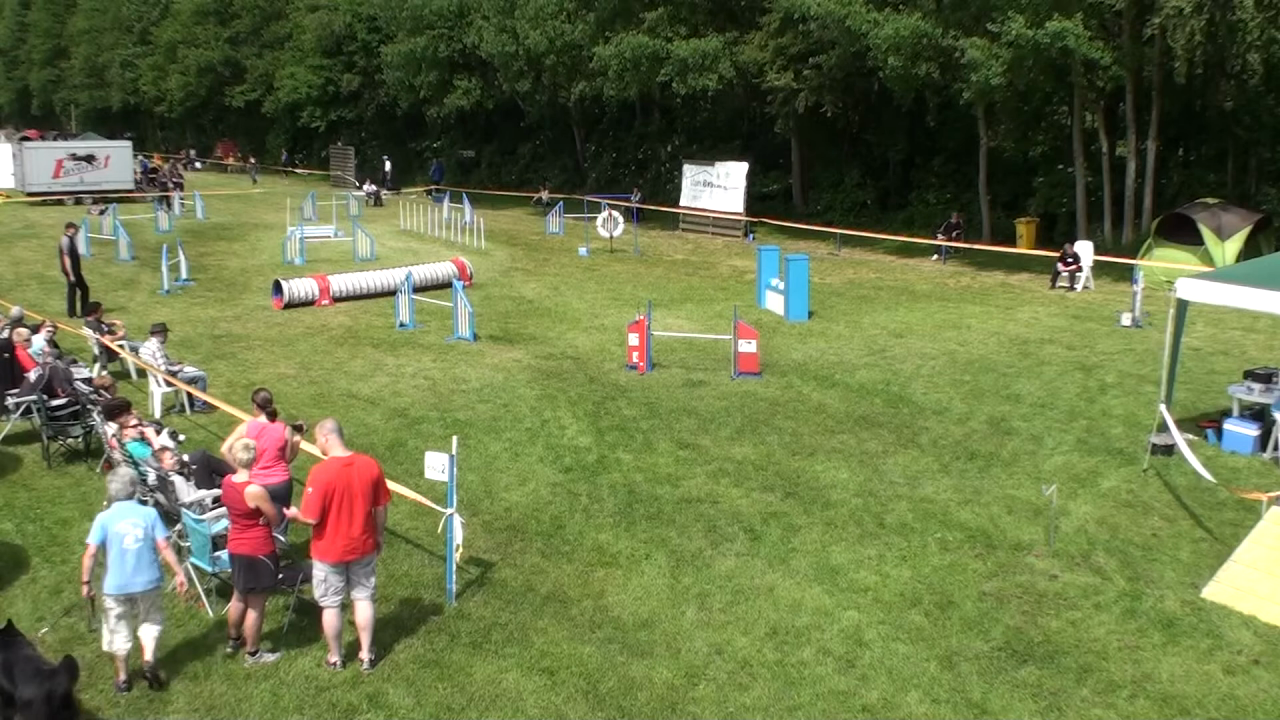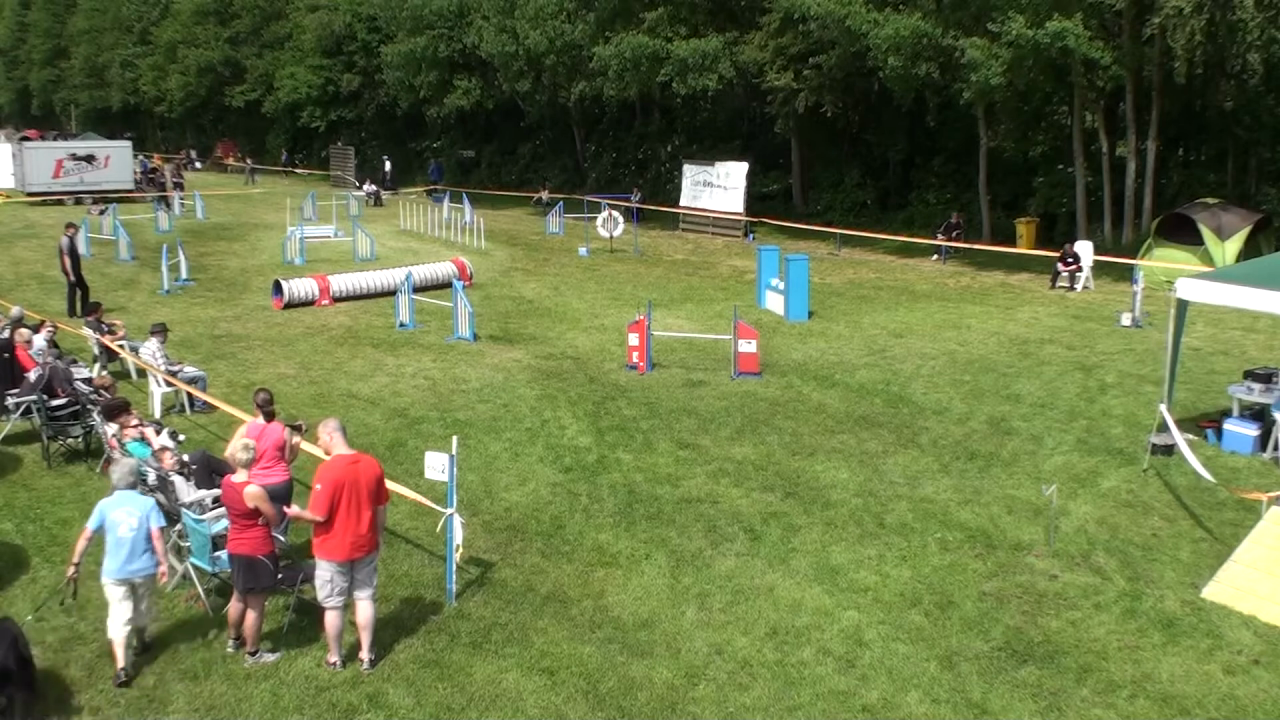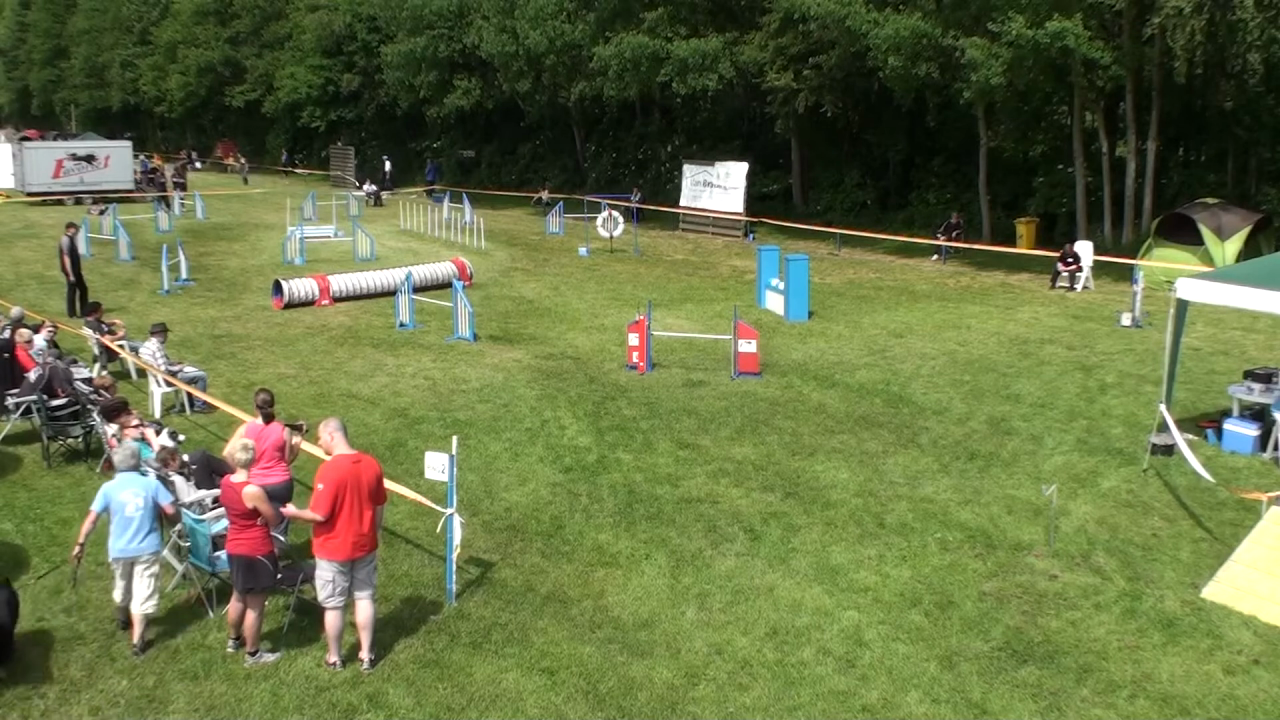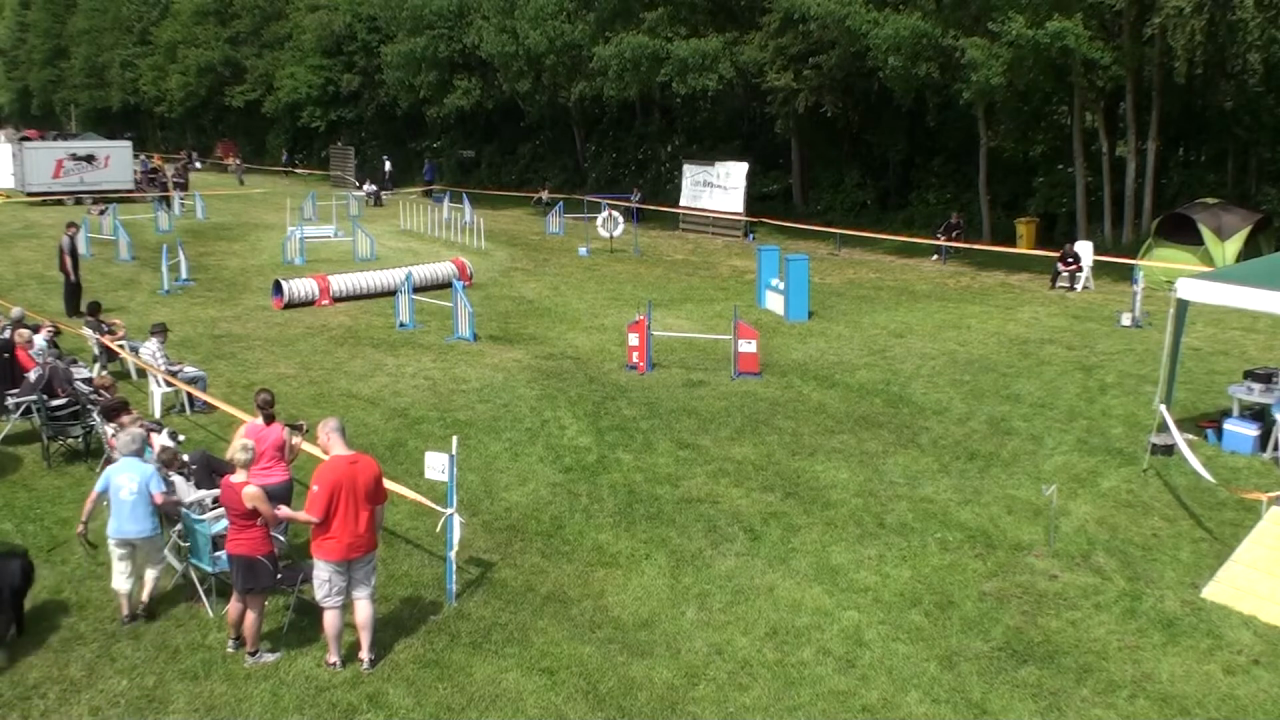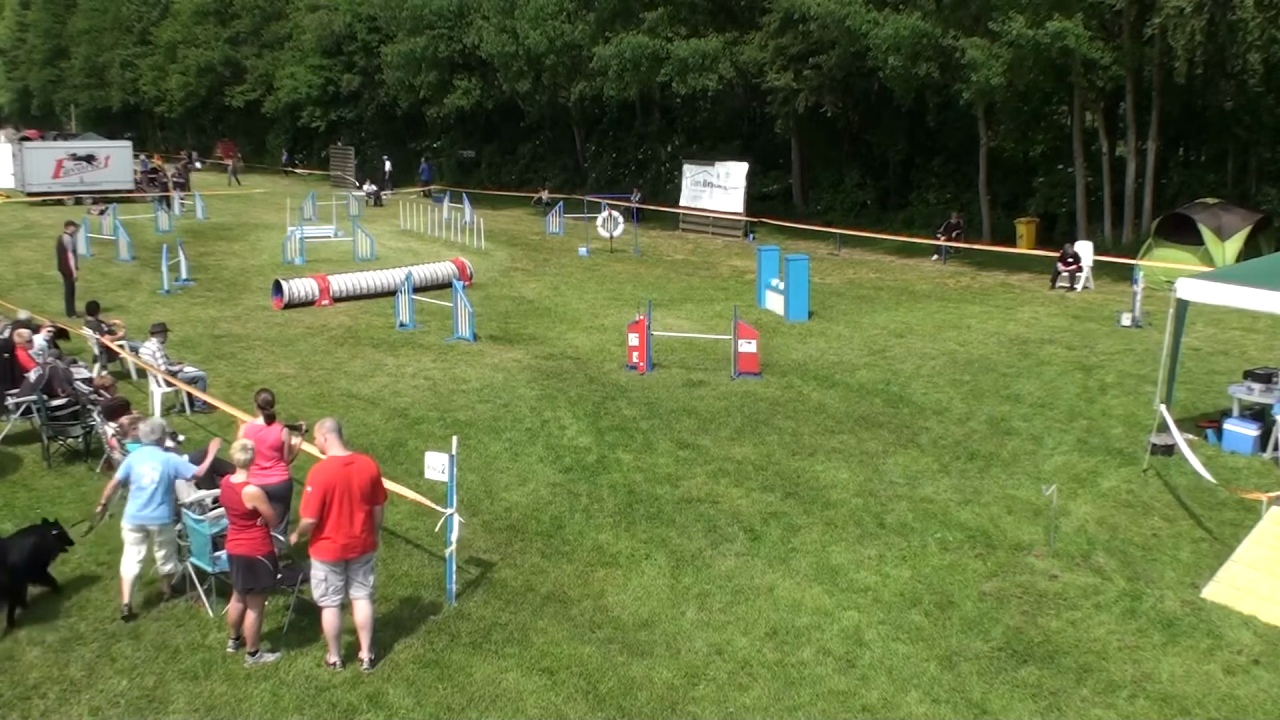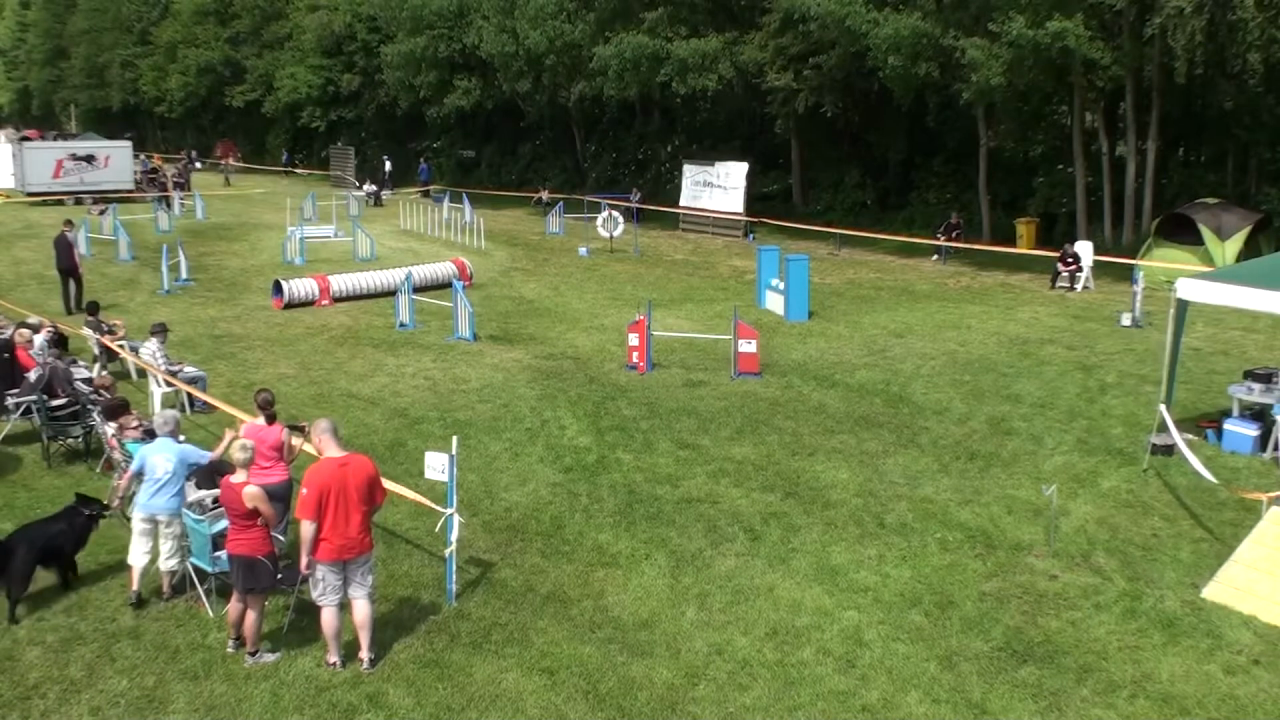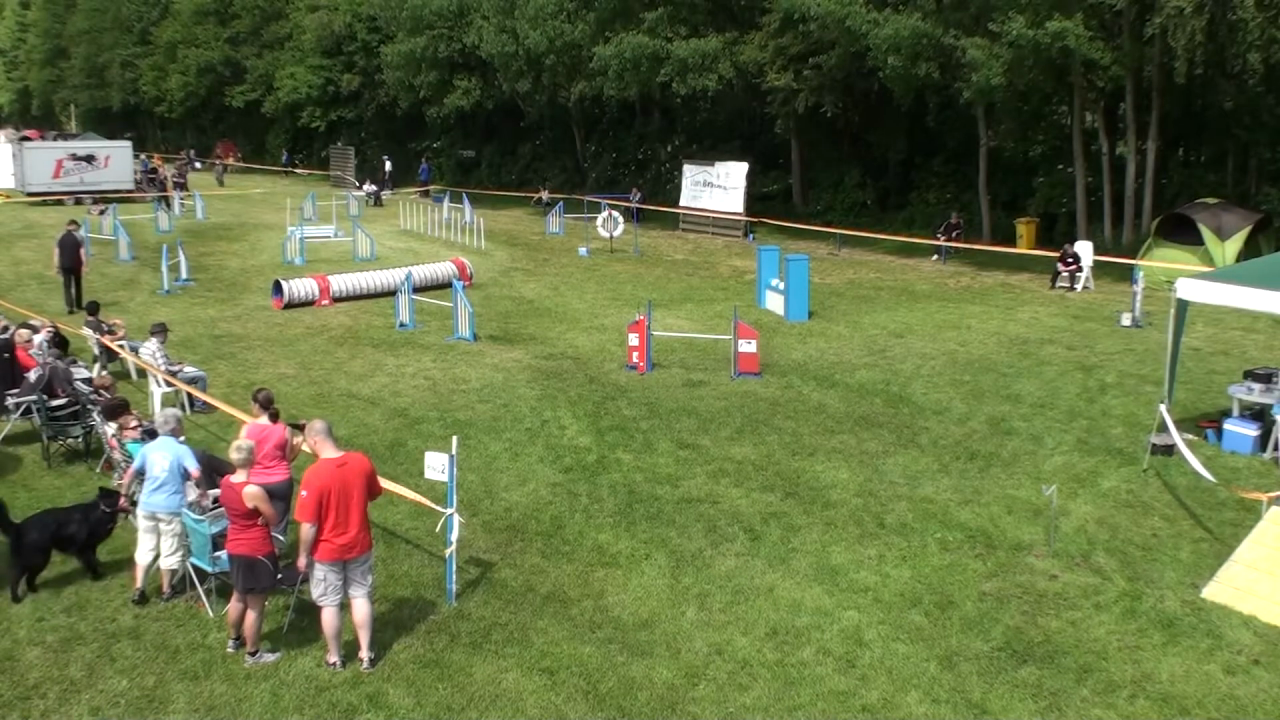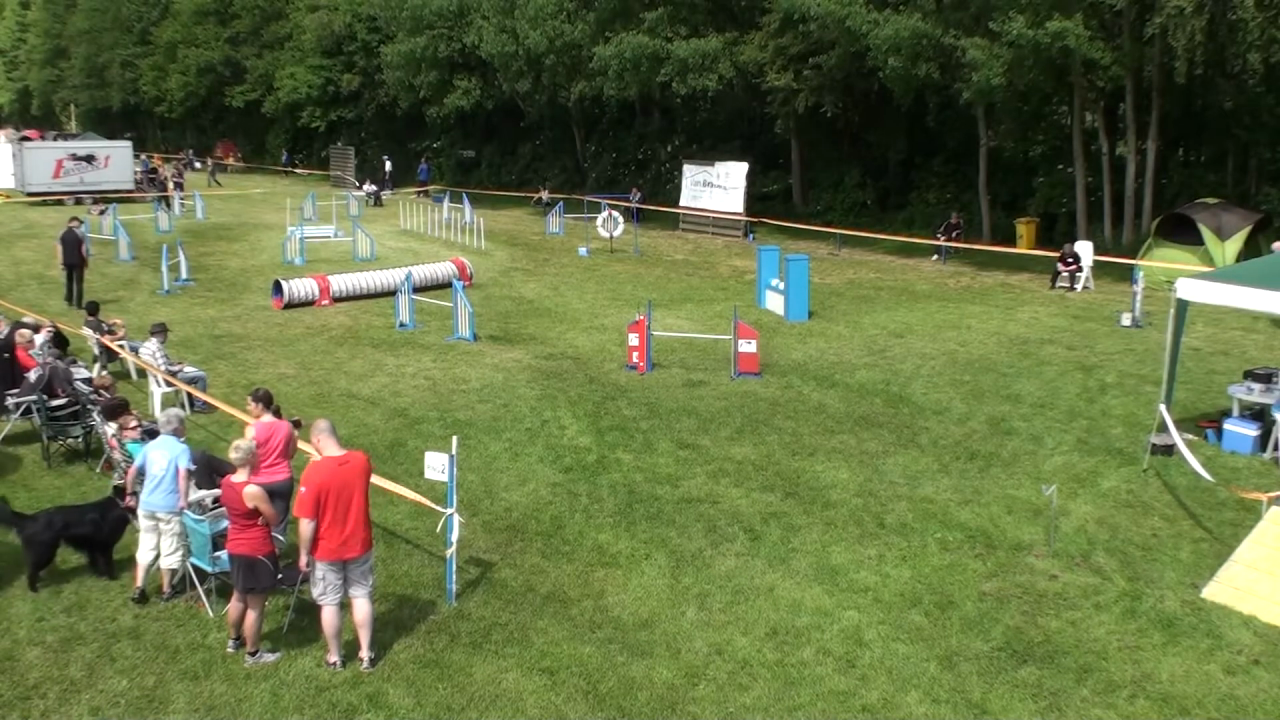
dt=0.4s
person 1, frame 1
left shoulder: (320, 472)
right shoulder: (370, 465)
left elbow: (311, 518)
right elbow: (381, 507)
left wrist: (295, 515)
right wrist: (379, 536)
left hip: (330, 550)
right hip: (363, 546)
left knee: (330, 604)
right knee: (363, 599)
left ankle: (335, 657)
right ankle: (366, 655)
person 1, frame 2
left shoulder: (328, 469)
right shoulder: (372, 464)
left elbow: (319, 515)
right elbow: (381, 507)
left wrist: (298, 514)
right wrist: (377, 536)
left hip: (333, 549)
right hip: (365, 545)
left knee: (332, 605)
right knee: (365, 598)
left ankle: (335, 657)
right ankle: (366, 655)
person 1, frame 3
left shoulder: (330, 469)
right shoulder: (371, 464)
left elbow: (320, 515)
right elbow: (378, 507)
left wrist: (295, 513)
left hip: (334, 548)
right hip: (364, 545)
left knee: (333, 604)
right knee: (364, 597)
left ankle: (334, 657)
right ankle: (366, 655)
person 1, frame 4
left shoulder: (326, 471)
right shoulder: (370, 464)
left elbow: (315, 517)
right elbow: (379, 507)
left wrist: (290, 515)
right wrist: (374, 535)
left hip: (332, 549)
right hip: (363, 545)
left knee: (332, 604)
right knee: (363, 598)
left ankle: (334, 657)
right ankle: (366, 655)
person 1, frame 5
left shoulder: (320, 472)
right shoulder: (369, 465)
left elbow: (311, 519)
right elbow: (378, 507)
left wrist: (297, 535)
right wrist: (374, 536)
left hip: (328, 549)
right hip: (362, 545)
left knee: (330, 604)
right knee: (362, 598)
left ankle: (334, 657)
right ankle: (366, 655)
person 1, frame 6
left shoulder: (315, 473)
right shoulder: (365, 464)
left elbow: (308, 521)
right elbow: (377, 503)
left wrist: (304, 555)
left hip: (327, 550)
right hip: (360, 545)
left knee: (329, 603)
right knee: (361, 598)
left ankle: (334, 657)
right ankle: (366, 655)
person 1, frame 7
left shoulder: (314, 475)
right shoulder: (362, 462)
left elbow: (309, 524)
right elbow: (375, 493)
left wrist: (303, 555)
left hip: (327, 551)
right hip: (359, 544)
left knee: (329, 604)
right knee: (360, 597)
left ankle: (335, 657)
right ankle: (366, 654)
person 1, frame 8
left shoulder: (314, 472)
right shoulder: (362, 461)
left elbow: (307, 520)
left wrist: (304, 552)
left hip: (327, 550)
right hip: (360, 545)
left knee: (329, 602)
right knee: (361, 596)
left ankle: (335, 657)
right ankle: (366, 654)
person 2, frame 1
left shoulder: (227, 482)
right shoulder: (255, 490)
right elbow: (276, 519)
left hip: (236, 547)
right hip: (257, 552)
left knee: (239, 597)
right knee: (256, 606)
left ankle: (233, 640)
right ankle: (252, 654)
person 2, frame 2
left shoulder: (226, 482)
right shoulder: (254, 490)
right elbow: (275, 519)
left hip: (235, 547)
right hip: (256, 552)
left knee: (239, 597)
right knee: (255, 606)
left ankle: (233, 640)
right ankle: (252, 654)
person 2, frame 3
left shoulder: (225, 482)
right shoulder: (253, 490)
right elbow: (274, 519)
left hip: (234, 547)
right hip: (256, 552)
left knee: (238, 596)
right knee: (255, 606)
left ankle: (233, 640)
right ankle: (252, 654)
person 2, frame 4
left shoulder: (225, 482)
right shoulder: (252, 491)
right elbow: (273, 519)
left hip: (234, 547)
right hip: (255, 552)
left knee: (238, 596)
right knee: (255, 606)
left ankle: (233, 640)
right ankle: (253, 654)
person 2, frame 5
left shoulder: (225, 483)
right shoulder: (252, 491)
right elbow: (273, 520)
left hip: (234, 547)
right hip: (255, 553)
left knee: (238, 596)
right knee: (255, 605)
left ankle: (233, 640)
right ankle: (252, 654)
person 2, frame 6
left shoulder: (225, 483)
right shoulder: (253, 491)
right elbow: (274, 520)
left hip: (234, 547)
right hip: (256, 553)
left knee: (238, 596)
right knee: (255, 606)
left ankle: (234, 640)
right ankle: (253, 654)
person 2, frame 7
left shoulder: (225, 483)
right shoulder: (253, 490)
right elbow: (274, 519)
left hip: (234, 547)
right hip: (256, 552)
left knee: (239, 596)
right knee: (255, 605)
left ankle: (233, 640)
right ankle: (252, 654)
person 2, frame 8
left shoulder: (226, 482)
right shoulder: (254, 491)
right elbow: (275, 519)
left hip: (235, 547)
right hip: (256, 552)
left knee: (239, 596)
right knee: (255, 606)
left ankle: (233, 640)
right ankle: (253, 654)
person 3, frame 1
left shoulder: (104, 518)
right shoulder: (150, 514)
left elbow: (90, 553)
right elbow: (164, 546)
left wrist: (86, 582)
right wrist: (179, 573)
left hip: (116, 586)
right hip: (148, 582)
left knee: (118, 631)
right knee: (151, 621)
left ankle: (123, 678)
right ankle: (149, 663)
person 3, frame 2
left shoulder: (104, 505)
right shoulder: (148, 503)
left elbow: (86, 536)
right elbow: (156, 537)
left wrist: (74, 564)
right wrist: (163, 563)
left hip: (114, 571)
right hip: (144, 569)
left knee: (119, 617)
right knee: (142, 607)
left ankle: (122, 667)
right ankle: (140, 643)
person 3, frame 3
left shoulder: (108, 488)
right shoulder: (151, 484)
left elbow: (92, 519)
right elbow: (171, 511)
left wrist: (80, 544)
right wrist: (172, 517)
left hip: (119, 550)
right hip: (147, 549)
left knee: (122, 587)
right knee: (143, 594)
left ankle: (123, 619)
right ankle: (137, 641)
person 3, frame 4
left shoulder: (111, 470)
right shoulder: (149, 470)
left elbow: (93, 498)
right elbow: (159, 500)
left wrist: (83, 522)
left hip: (117, 532)
right hip: (145, 530)
left knee: (122, 572)
right knee: (153, 564)
left ankle: (126, 612)
right ankle: (144, 601)
person 3, frame 5
left shoulder: (132, 458)
right shoulder: (170, 460)
left elbow: (113, 484)
right elbow: (198, 472)
left wrist: (102, 505)
right wrist: (211, 453)
left hip: (133, 518)
right hip: (160, 519)
left knee: (130, 560)
right knee: (164, 556)
left ankle: (126, 603)
right ankle: (167, 590)
person 3, frame 6
left shoulder: (145, 450)
right shoulder: (184, 450)
left elbow: (128, 477)
right elbow: (213, 457)
left wrist: (118, 497)
right wrist: (227, 440)
left hip: (144, 508)
right hip: (169, 510)
left knee: (140, 549)
right knee: (168, 551)
left ankle: (134, 591)
right ankle: (167, 590)
person 3, frame 7
left shoulder: (148, 448)
right shoulder: (181, 449)
left elbow: (130, 474)
right elbow: (195, 474)
left wrist: (124, 495)
right wrist: (201, 490)
left hip: (146, 506)
right hip: (171, 508)
left knee: (145, 548)
right knee: (170, 550)
left ankle: (138, 590)
right ankle: (166, 590)
person 3, frame 8
left shoulder: (150, 446)
right shoulder: (181, 448)
left elbow: (132, 472)
right elbow: (183, 475)
left wrist: (129, 494)
right wrist: (183, 500)
left hip: (146, 505)
right hip: (170, 507)
left knee: (146, 547)
right knee: (170, 549)
left ankle: (139, 588)
right ankle: (167, 590)
